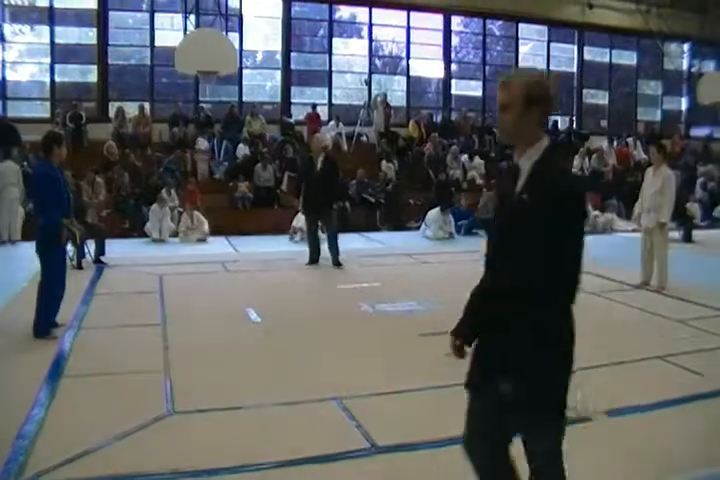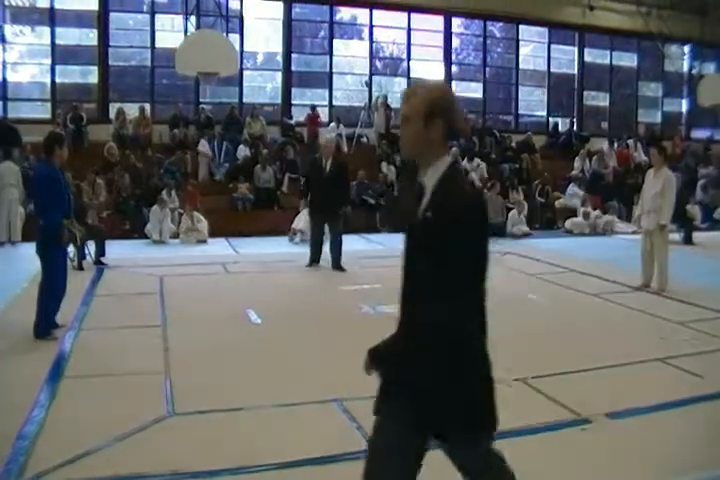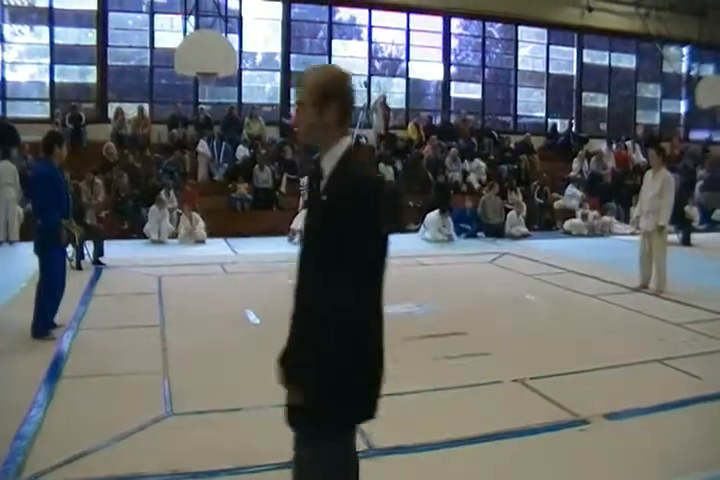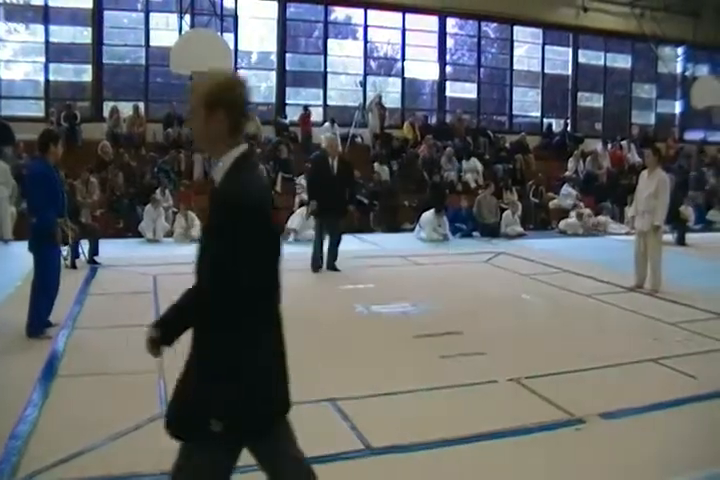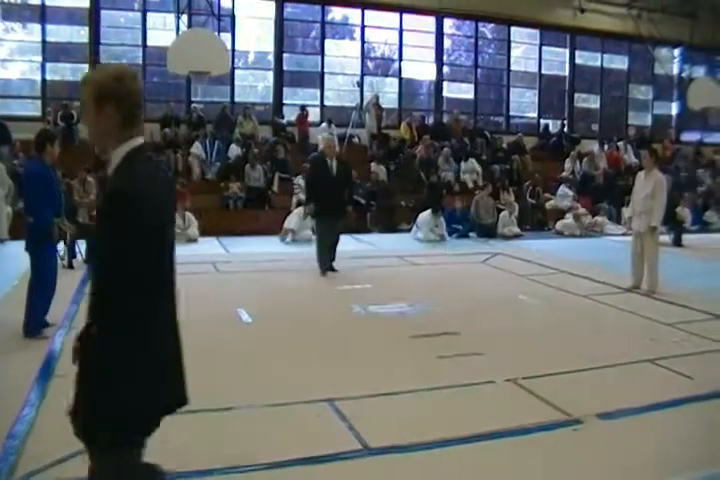
dt=0.2s
person 1, frame 1
left shoulder: (561, 186)
right shoulder: (508, 177)
left elbow: (559, 285)
left wrist: (520, 366)
right wrist: (468, 324)
left hip: (536, 349)
right hip: (500, 342)
right knee: (480, 443)
person 1, frame 2
left shoulder: (463, 202)
right shoulder: (424, 192)
left elbow: (456, 302)
left wrist: (389, 353)
left hip: (450, 369)
right hip: (411, 365)
person 1, frame 3
left shoulder: (360, 182)
right shoulder: (324, 175)
left elbow: (360, 289)
left wrist: (310, 367)
right wrist: (296, 352)
left hip: (341, 361)
right hip: (318, 356)
person 1, frame 4
left shoulder: (241, 195)
right shoulder: (237, 182)
left elbow: (246, 303)
left wrist: (226, 397)
right wrist: (169, 324)
left hip: (235, 371)
right hip: (234, 364)
person 1, frame 5
left shoulder: (125, 189)
right shoulder: (151, 173)
left elbow: (117, 296)
left wrist: (93, 397)
right wrist: (90, 333)
left hip: (128, 365)
right hip: (147, 355)
person 2, frame 1
left shoulder: (52, 170)
right shoulder: (44, 172)
right elbow: (46, 207)
left wrist: (65, 225)
right wrist: (59, 228)
left hip: (56, 230)
right hip: (51, 232)
left knee: (55, 279)
right knee: (51, 280)
left ankle: (48, 320)
right ankle: (42, 327)
person 2, frame 2
left shoulder: (53, 171)
right shoulder: (45, 173)
right elbow: (47, 207)
left wrist: (66, 225)
right wrist: (60, 229)
left hip: (56, 231)
right hip: (52, 233)
left knee: (56, 280)
right knee: (52, 281)
left ankle: (48, 321)
right ankle: (42, 328)
person 2, frame 3
left shoulder: (51, 170)
right shoulder: (44, 172)
right elbow: (45, 207)
left wrist: (65, 225)
right wrist: (59, 229)
left hip: (55, 230)
right hip: (50, 232)
left knee: (55, 280)
right knee: (50, 281)
left ankle: (46, 321)
right ankle: (40, 327)
person 2, frame 4
left shoulder: (46, 168)
right shoulder: (39, 171)
right elbow: (40, 206)
left wrist: (59, 224)
right wrist: (54, 228)
left hip: (50, 229)
right hip: (45, 231)
left knee: (49, 279)
right knee: (45, 280)
left ankle: (41, 319)
right ankle: (35, 326)
person 2, frame 5
left shoulder: (43, 168)
right shoulder: (36, 170)
right elbow: (37, 205)
left wrist: (57, 223)
right wrist: (51, 227)
left hip: (46, 228)
right hip: (42, 231)
left knee: (46, 278)
right knee: (41, 279)
left ankle: (38, 319)
right ankle: (32, 326)
person 3, frame 1
left shoulder: (668, 174)
right shoulder: (648, 171)
left elbow: (669, 199)
left wrist: (663, 219)
right wrist: (639, 212)
left hip: (658, 218)
right hip: (647, 216)
left knee: (660, 252)
right knee: (646, 250)
left ankle: (661, 282)
right ankle: (645, 278)
person 3, frame 2
left shoulder: (668, 176)
right shoulder: (649, 173)
left elbow: (669, 200)
left wrist: (664, 221)
right wrist: (640, 214)
left hip: (659, 219)
right hip: (647, 218)
left knee: (660, 254)
right knee: (646, 252)
left ankle: (661, 285)
right ankle: (646, 281)
person 3, frame 3
left shoulder: (667, 177)
right shoulder: (647, 174)
left elbow: (668, 201)
left wrist: (662, 222)
right wrist: (638, 215)
left hip: (657, 220)
right hip: (646, 219)
left knee: (658, 255)
right knee: (644, 253)
left ankle: (660, 286)
right ankle: (644, 281)
person 3, frame 4
left shoulder: (662, 177)
right shoulder: (643, 174)
left elbow: (663, 201)
left wrist: (658, 222)
right wrist: (633, 215)
left hip: (653, 220)
right hip: (641, 218)
left knee: (654, 254)
right knee: (639, 253)
left ankle: (655, 285)
right ankle: (639, 281)
person 3, frame 5
left shoulder: (659, 178)
right shoulder: (639, 175)
left elbow: (660, 202)
left wrist: (655, 223)
right wrist: (631, 215)
left hip: (649, 220)
right hip: (638, 219)
left knee: (650, 255)
right knee: (636, 254)
left ankle: (652, 286)
right ankle: (636, 282)
person 4, frame 1
left shoulder: (331, 162)
right shoulder: (307, 162)
left elbow: (335, 182)
right elbow: (301, 181)
left wrist: (334, 200)
right wrist: (300, 199)
left hip: (326, 203)
right hip: (310, 202)
left knee: (331, 230)
right knee: (311, 232)
left ankle: (335, 258)
right ankle: (313, 257)
person 4, frame 2
left shoulder: (340, 165)
right shoulder: (314, 163)
left elbow: (345, 185)
right elbow: (307, 182)
left wrist: (344, 204)
right wrist: (304, 198)
left hip: (334, 206)
right hip: (317, 205)
left knee: (336, 235)
right knee: (316, 234)
left ankle: (336, 262)
right ankle: (314, 259)
person 4, frame 3
left shoulder: (346, 164)
right shoulder: (318, 162)
left elbow: (351, 186)
right elbow: (312, 182)
left wrist: (350, 203)
right wrist: (313, 199)
left hip: (340, 205)
right hip: (321, 204)
left knee: (338, 236)
right knee: (320, 234)
left ankle: (335, 262)
right ankle: (316, 260)
person 4, frame 4
left shoulder: (345, 164)
right shoulder: (317, 161)
left elbow: (350, 184)
right elbow: (311, 182)
left wrist: (350, 202)
right wrist: (312, 199)
left hip: (337, 206)
right hip: (322, 205)
left knee: (335, 236)
right knee: (319, 235)
left ankle: (331, 262)
right ankle: (316, 262)
person 4, frame 5
left shoulder: (343, 165)
right shoulder: (316, 163)
left elbow: (348, 185)
right elbow: (310, 183)
left wrist: (348, 203)
right wrist: (310, 201)
left hip: (337, 206)
right hip: (321, 206)
left knee: (334, 237)
right knee: (322, 237)
left ankle: (329, 262)
right ankle: (323, 265)
